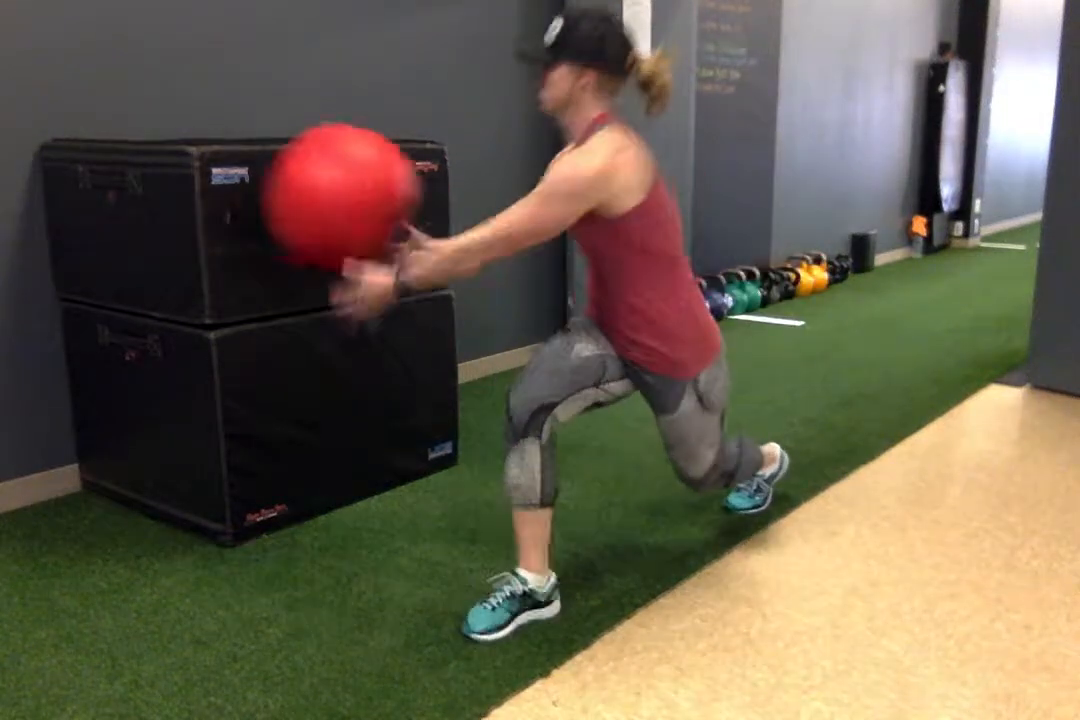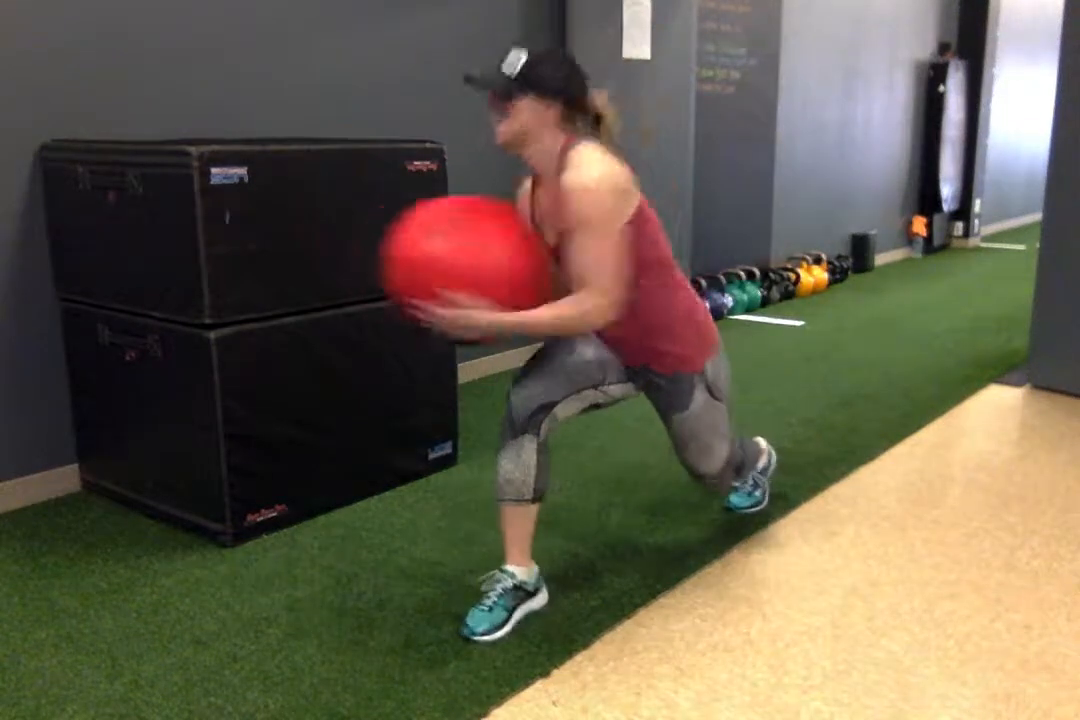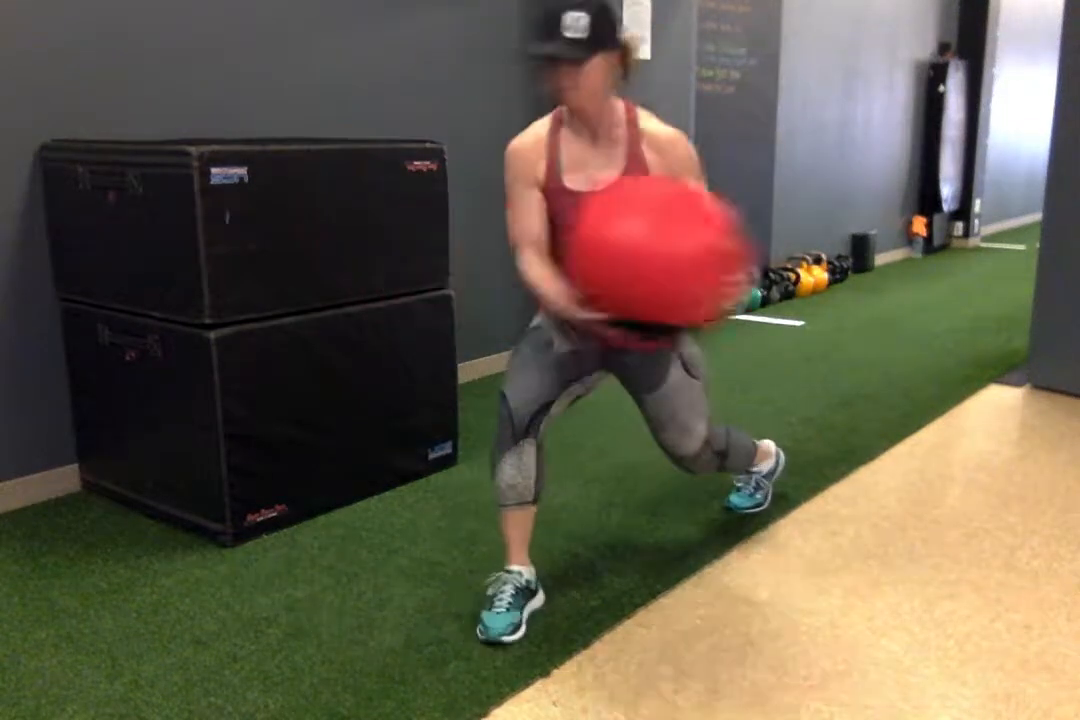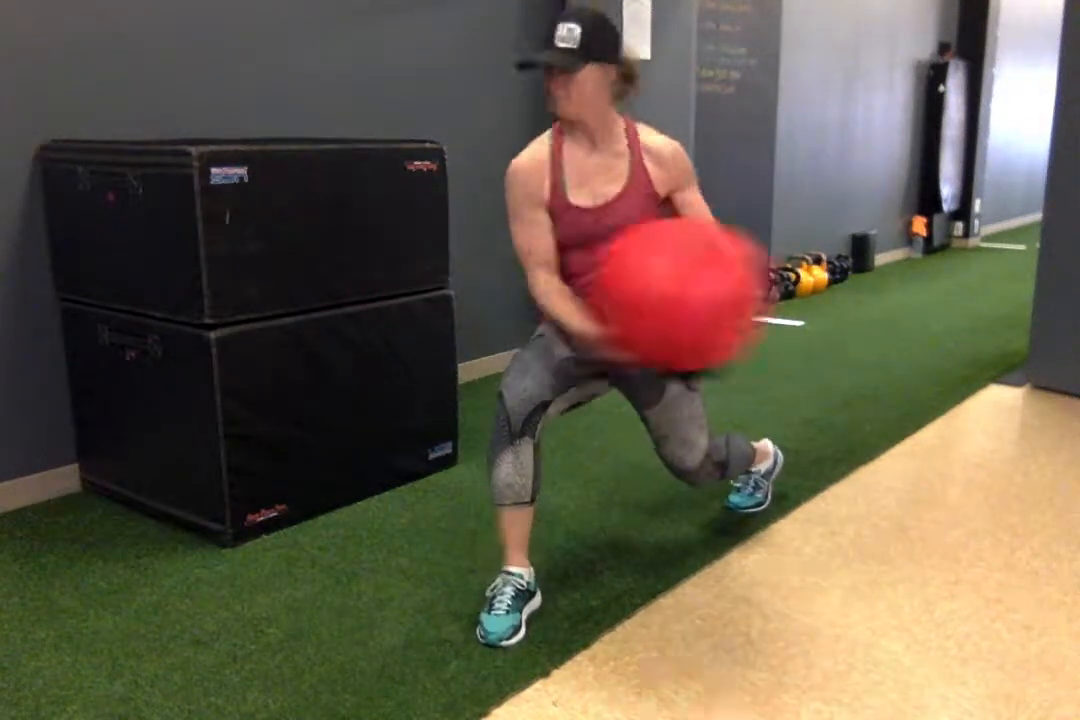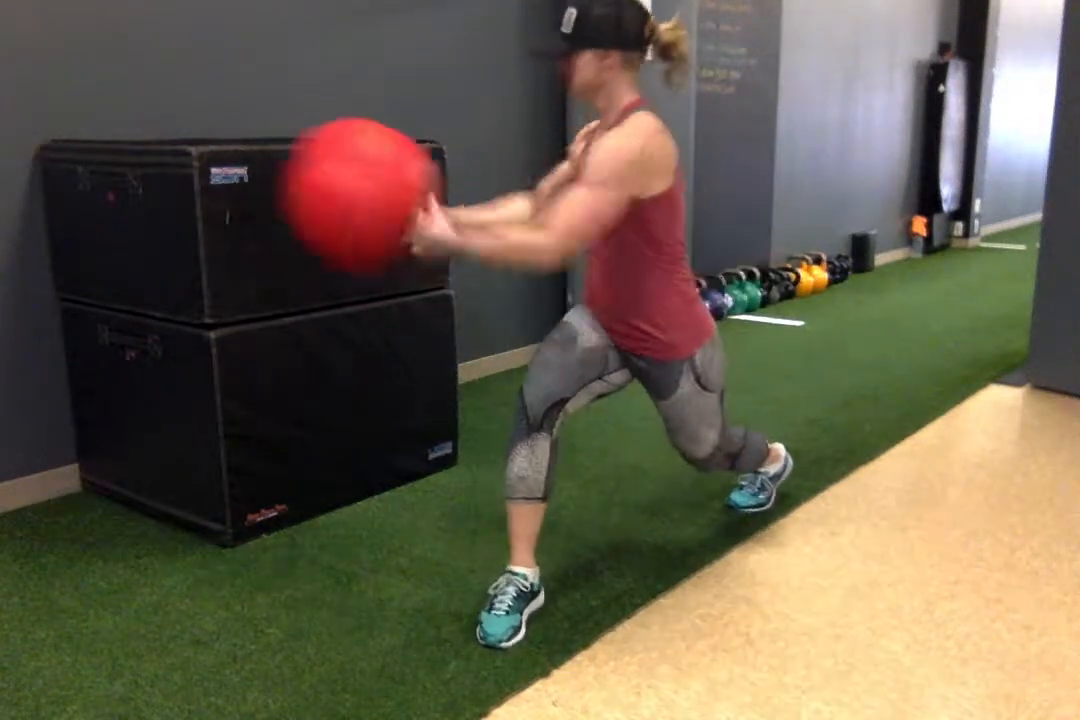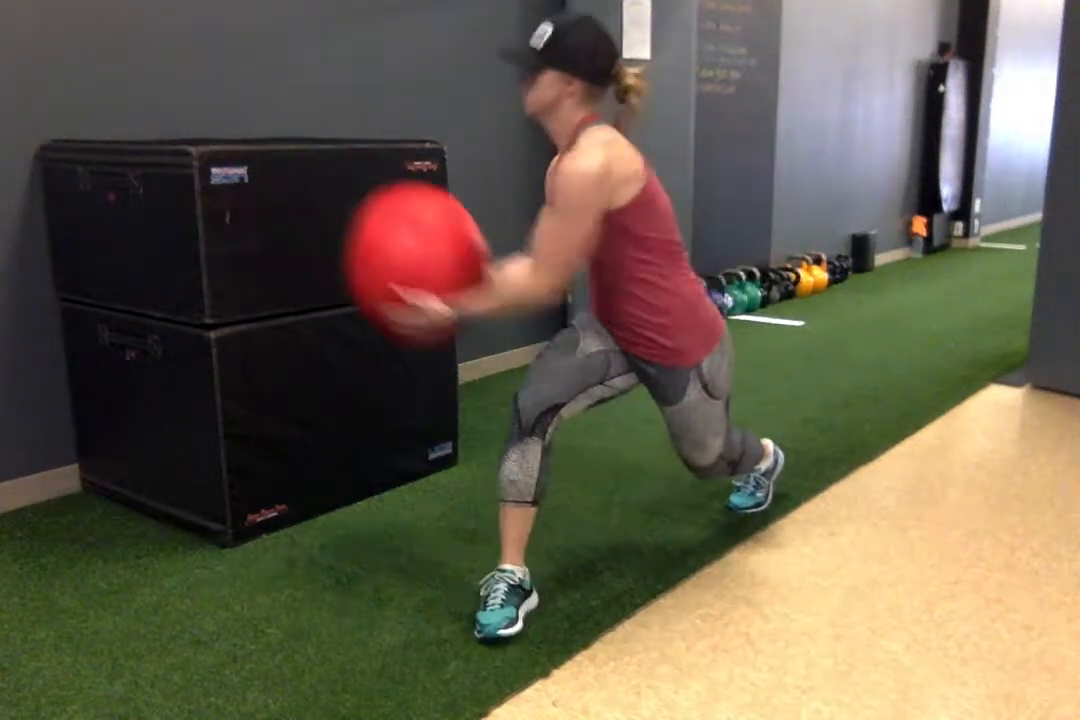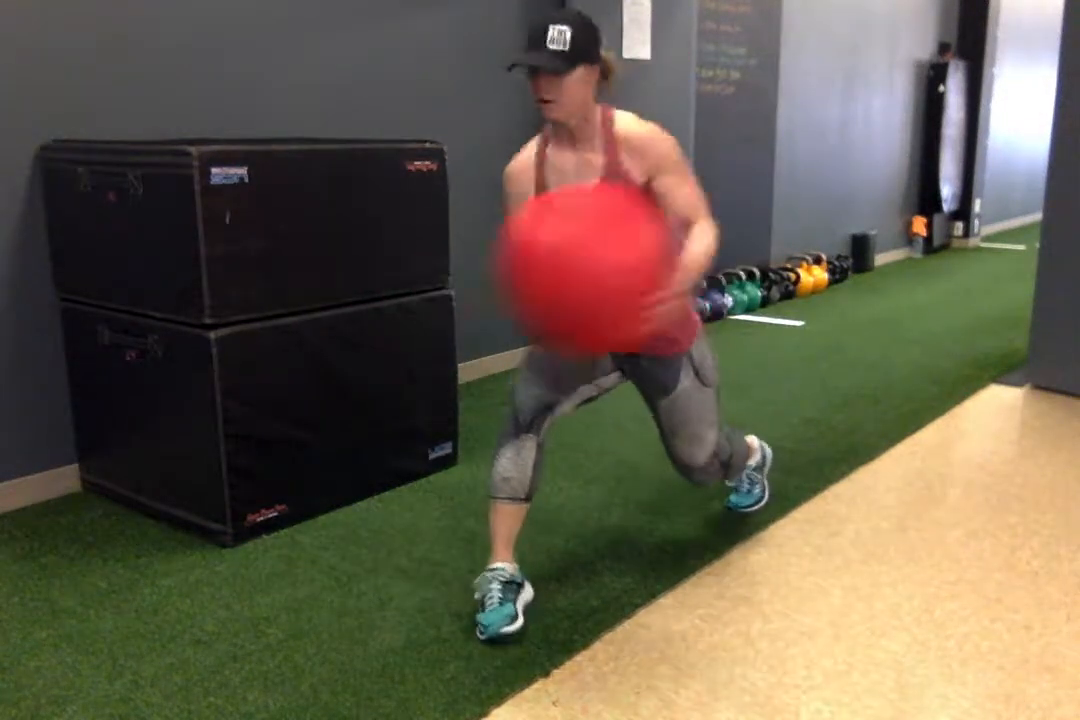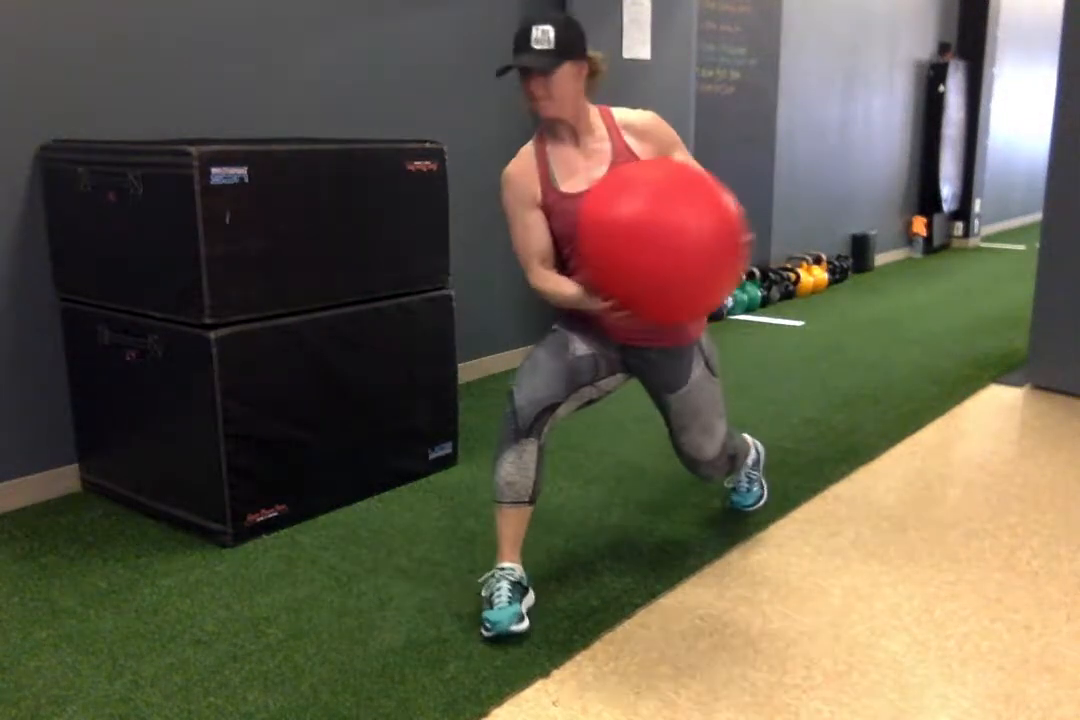
dt=0.3s
person 1, frame 1
left shoulder: (594, 165)
right shoulder: (583, 153)
left elbow: (491, 247)
right elbow: (512, 228)
left wrist: (396, 283)
right wrist: (437, 251)
left hip: (678, 346)
right hip: (610, 329)
left knee: (701, 469)
right knee: (527, 410)
left ankle: (766, 460)
right ankle: (533, 581)
person 1, frame 2
left shoulder: (590, 182)
right shoulder: (533, 183)
left elbow: (603, 305)
left wrist: (496, 321)
right wrist: (470, 309)
left hip: (676, 342)
right hip: (606, 342)
left knee: (708, 464)
right knee: (524, 411)
left ankle: (756, 457)
right ankle: (518, 578)
person 1, frame 3
left shoulder: (663, 143)
right shoulder: (529, 149)
right elbow: (530, 253)
right wrist: (564, 304)
left hip: (651, 331)
right hip: (571, 322)
left knee: (690, 446)
right knee: (517, 411)
left ankle: (762, 458)
right ankle: (518, 577)
person 1, frame 4
left shoulder: (659, 154)
right shoulder: (530, 167)
right elbow: (541, 274)
right wrist: (591, 335)
right hip: (573, 332)
left knee: (689, 461)
right knee: (514, 410)
left ankle: (761, 458)
right ankle: (515, 579)
person 1, frame 5
left shoulder: (633, 144)
right shoulder: (593, 135)
left elbow: (552, 248)
right elbow: (533, 207)
left wrist: (452, 241)
right wrist: (455, 220)
left hip: (670, 334)
right hip: (600, 319)
left knee: (704, 448)
right knee: (537, 407)
left ankle: (772, 459)
right ankle: (520, 578)
person 1, frame 6
left shoulder: (590, 167)
right shoulder: (568, 159)
left elbow: (545, 282)
right elbow: (535, 265)
left wrist: (452, 314)
left hip: (682, 339)
right hip: (612, 327)
left knee: (707, 457)
right knee: (533, 411)
left ankle: (761, 456)
right ankle: (510, 579)
person 1, frame 7
left shoulder: (639, 139)
right shoulder: (524, 168)
left elbow: (700, 225)
left wrist: (682, 279)
left hip: (664, 334)
left knee: (699, 463)
right knee: (526, 408)
left ankle: (750, 455)
right ankle: (502, 575)
person 1, frame 8
left shoulder: (641, 128)
right shoulder: (522, 173)
right elbow: (540, 272)
right wrist: (591, 300)
left hip: (671, 329)
right hip: (590, 327)
left knee: (704, 455)
right knee: (524, 412)
left ankle: (746, 455)
right ankle: (507, 576)
